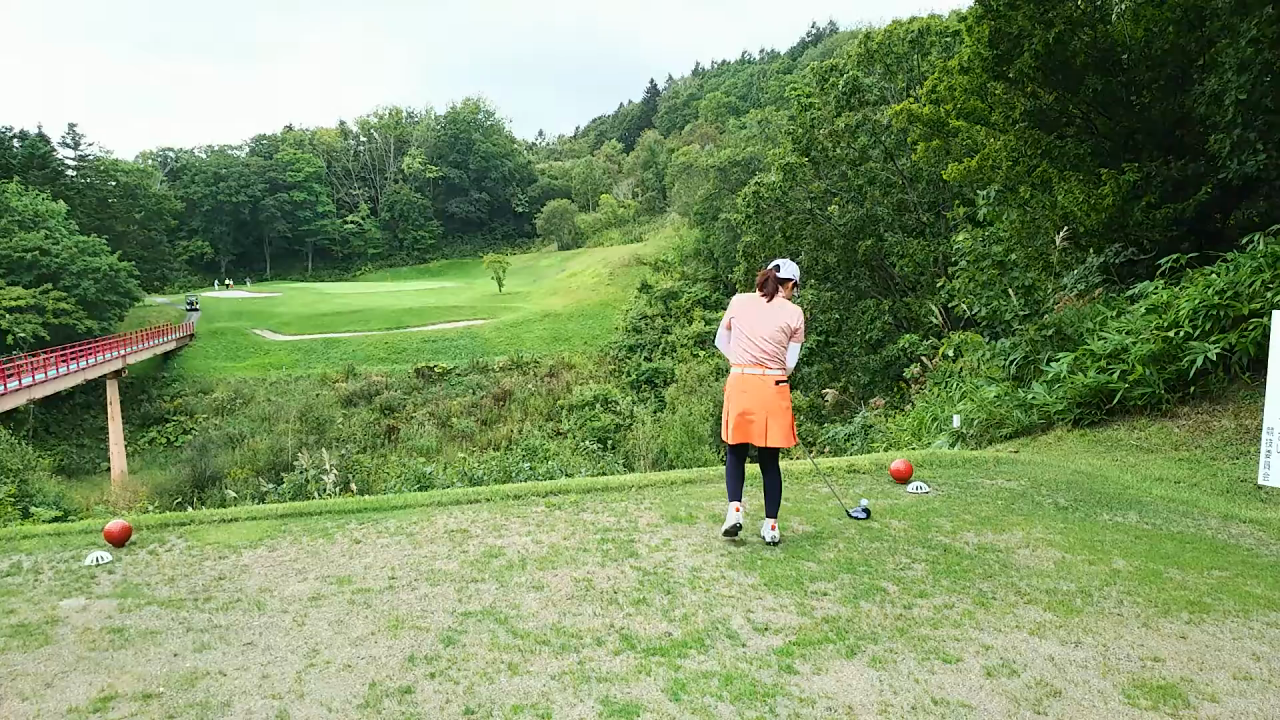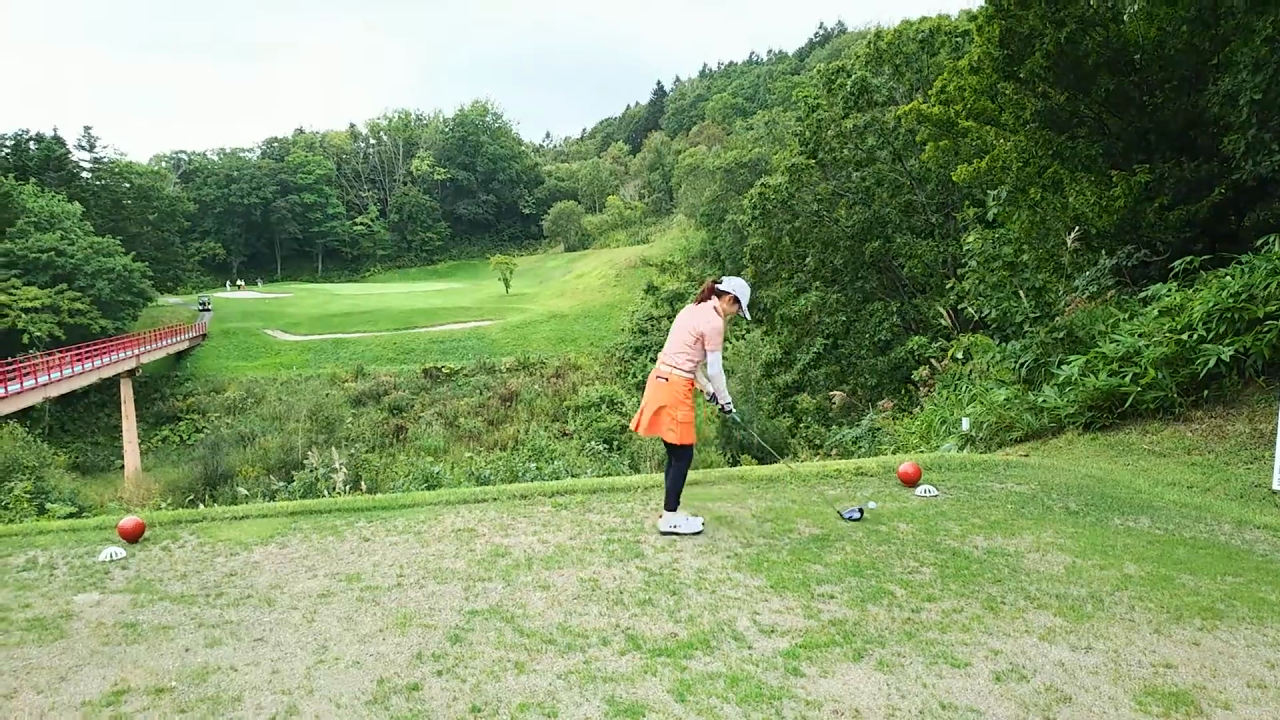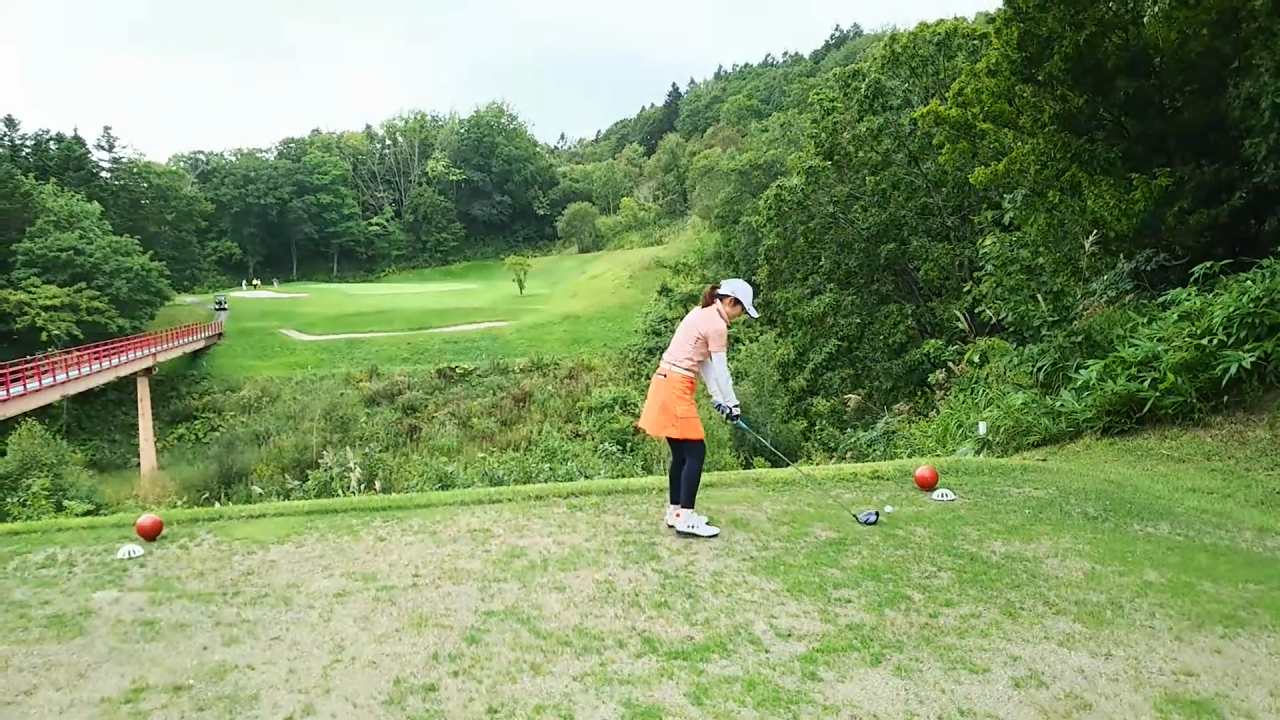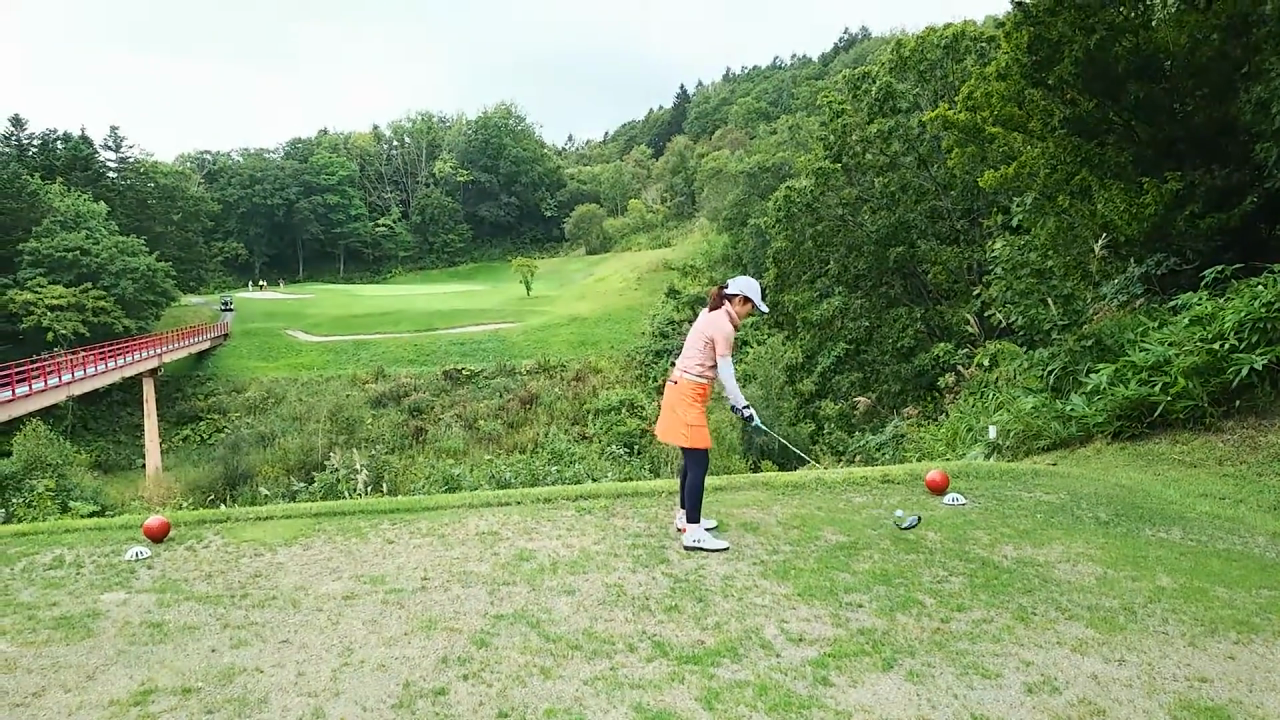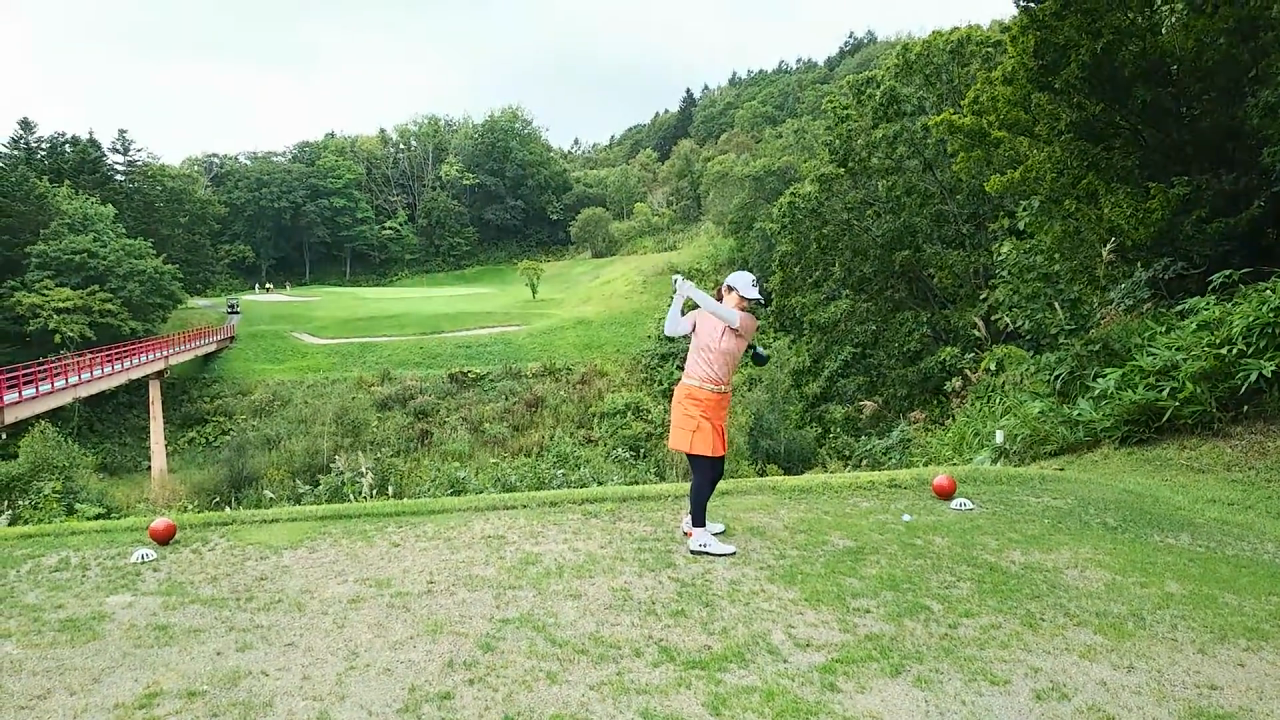
dt=0.7s
person 1, frame 1
left shoulder: (739, 302)
right shoulder: (794, 313)
left elbow: (721, 343)
right elbow: (791, 363)
left hip: (740, 384)
right hip: (774, 389)
left knee: (735, 455)
right knee: (769, 462)
left ankle: (735, 509)
right ankle: (771, 525)
person 1, frame 2
left shoulder: (692, 310)
right shoulder: (713, 321)
right elbow: (714, 369)
left wrist: (707, 389)
right wrist: (725, 400)
left hip: (661, 381)
right hip: (675, 389)
left knee: (675, 454)
right knee: (683, 457)
left ankle: (672, 512)
right ankle: (669, 518)
person 1, frame 3
left shoulder: (702, 313)
right shoulder: (716, 324)
right elbow: (721, 370)
left wrist: (717, 397)
right wrist: (732, 404)
left hip: (667, 383)
right hip: (675, 388)
left knee: (681, 454)
right knee: (695, 453)
left ankle: (676, 511)
right ankle: (686, 518)
person 1, frame 4
left shoulder: (711, 315)
right shoulder: (723, 327)
left elbow: (717, 367)
right elbow: (725, 373)
left wrist: (735, 400)
right wrist: (742, 404)
left hip: (683, 389)
right hip: (688, 394)
left knee: (692, 459)
right knee: (699, 462)
left ankle: (686, 515)
right ankle: (692, 532)
person 1, frame 5
left shoulder: (748, 323)
right shoulder: (700, 316)
left elbow: (723, 313)
right elbow: (671, 330)
left wrist: (691, 291)
right wrist: (679, 296)
left hip: (719, 401)
right hip: (693, 398)
left knee: (715, 468)
right knee: (703, 469)
left ankle: (693, 520)
right ankle: (698, 537)
